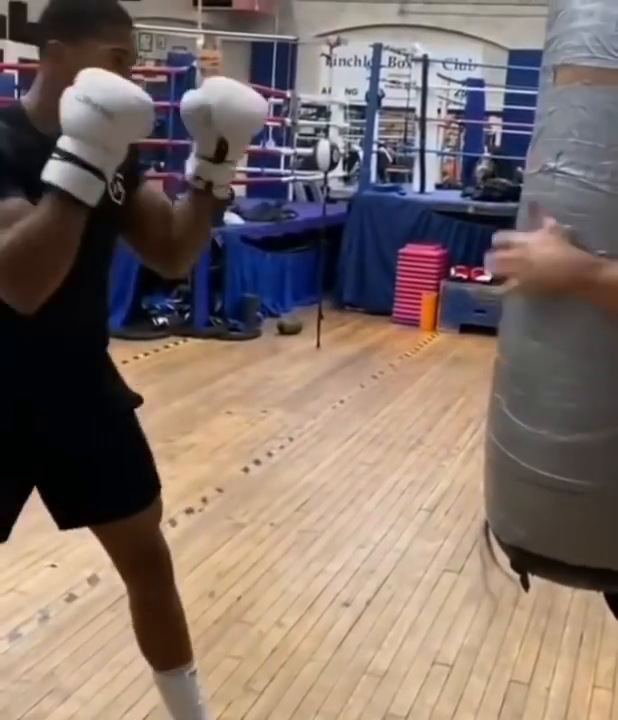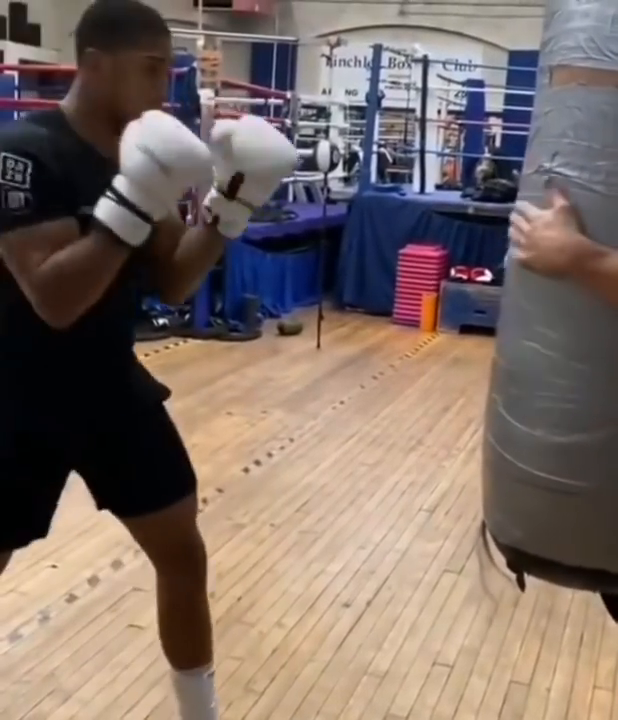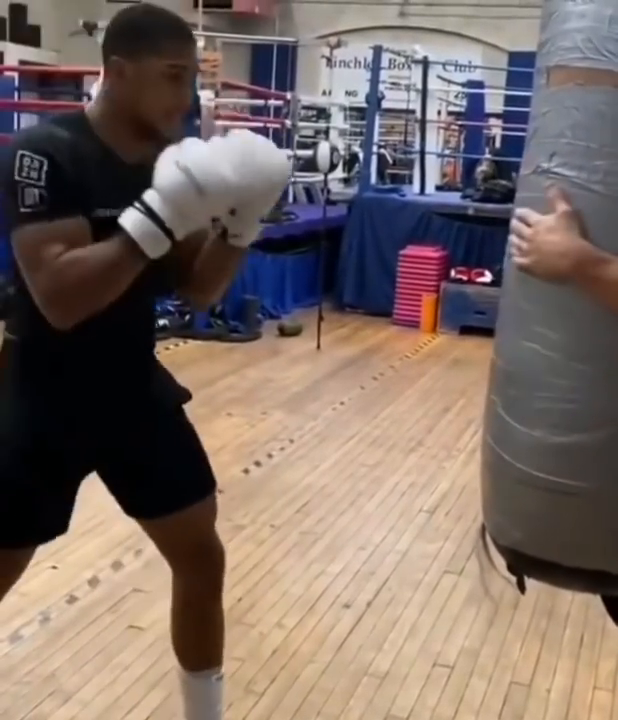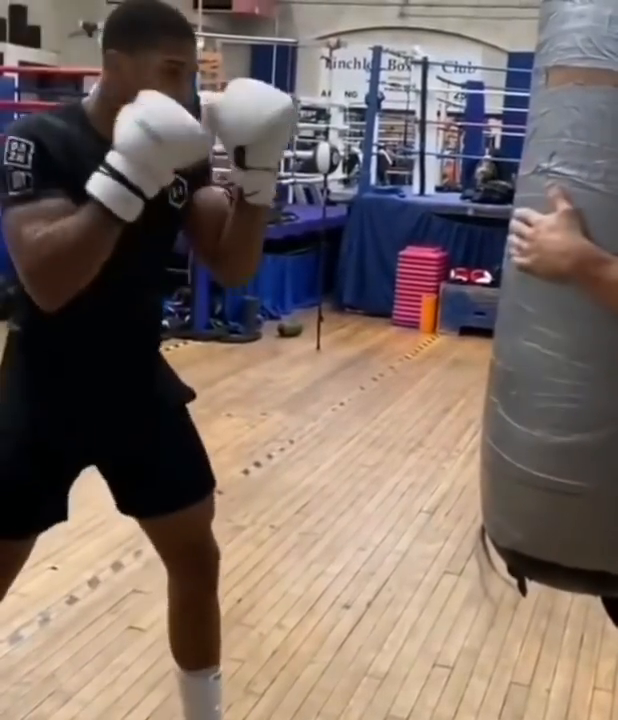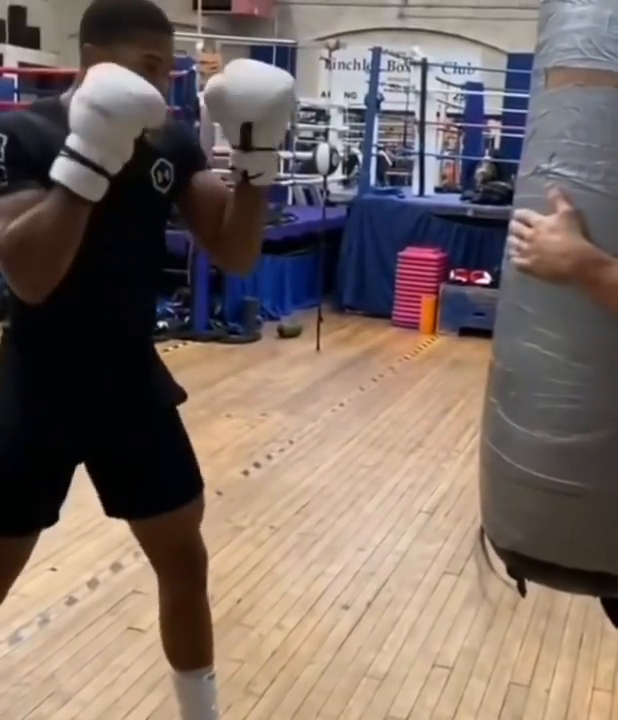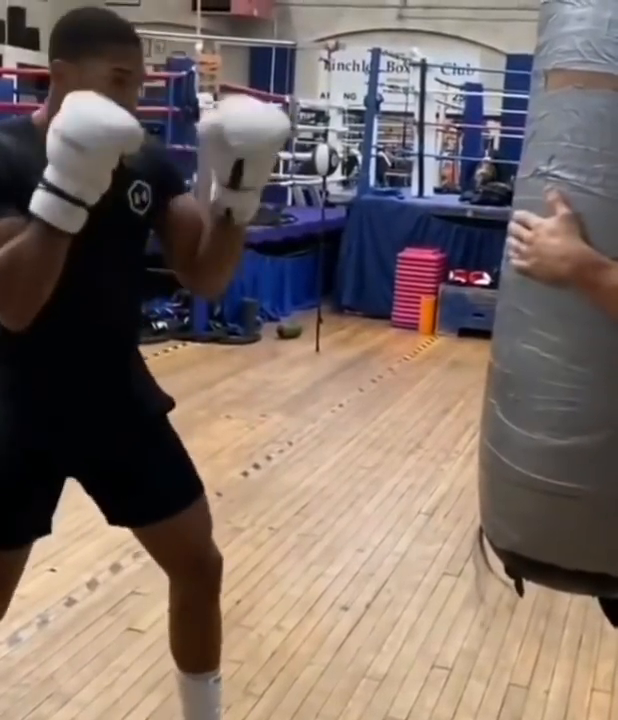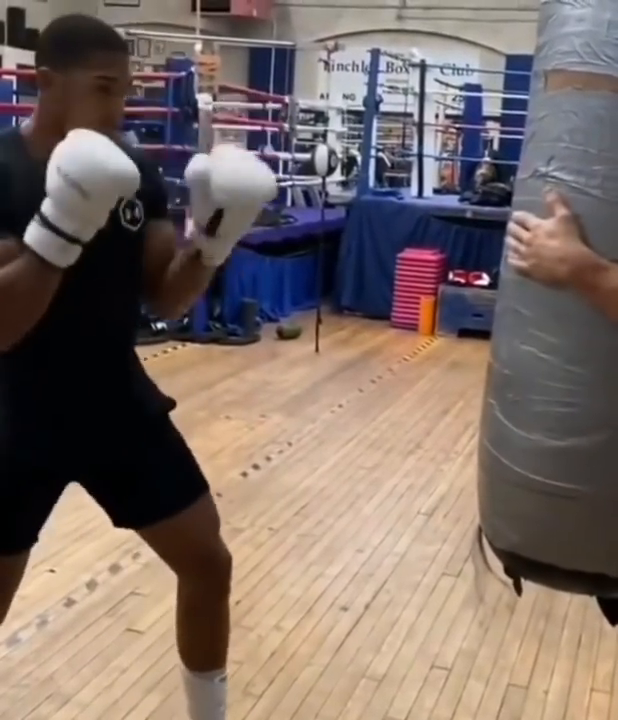
dt=0.1s
person 1, frame 1
left shoulder: (112, 137)
left elbow: (170, 254)
left wrist: (212, 164)
right wrist: (79, 160)
left hip: (85, 394)
left knee: (149, 563)
person 1, frame 2
left shoulder: (142, 144)
left elbow: (174, 283)
left wrist: (230, 204)
right wrist: (136, 198)
left hip: (116, 388)
left knee: (184, 556)
person 1, frame 3
left shoulder: (174, 159)
left elbow: (202, 287)
right elbow: (60, 301)
left wrist: (239, 217)
right wrist: (158, 213)
left hip: (135, 392)
left knee: (201, 558)
person 1, frame 4
left shoulder: (177, 149)
left elbow: (235, 268)
left wrist: (255, 175)
right wrist: (125, 176)
left hip: (139, 388)
left knee: (196, 558)
person 1, frame 5
left shoulder: (169, 143)
left elbow: (237, 251)
left wrist: (255, 154)
right wrist: (87, 156)
left hip: (134, 387)
left knee: (184, 560)
person 1, frame 6
left shoulder: (147, 162)
left elbow: (206, 278)
left wrist: (237, 187)
right wrist: (69, 190)
left hip: (120, 398)
left knee: (199, 565)
person 1, frame 7
left shoulder: (136, 171)
left elbow: (170, 299)
left wrist: (215, 235)
right wrist: (63, 221)
left hip: (120, 403)
left knee: (207, 562)
